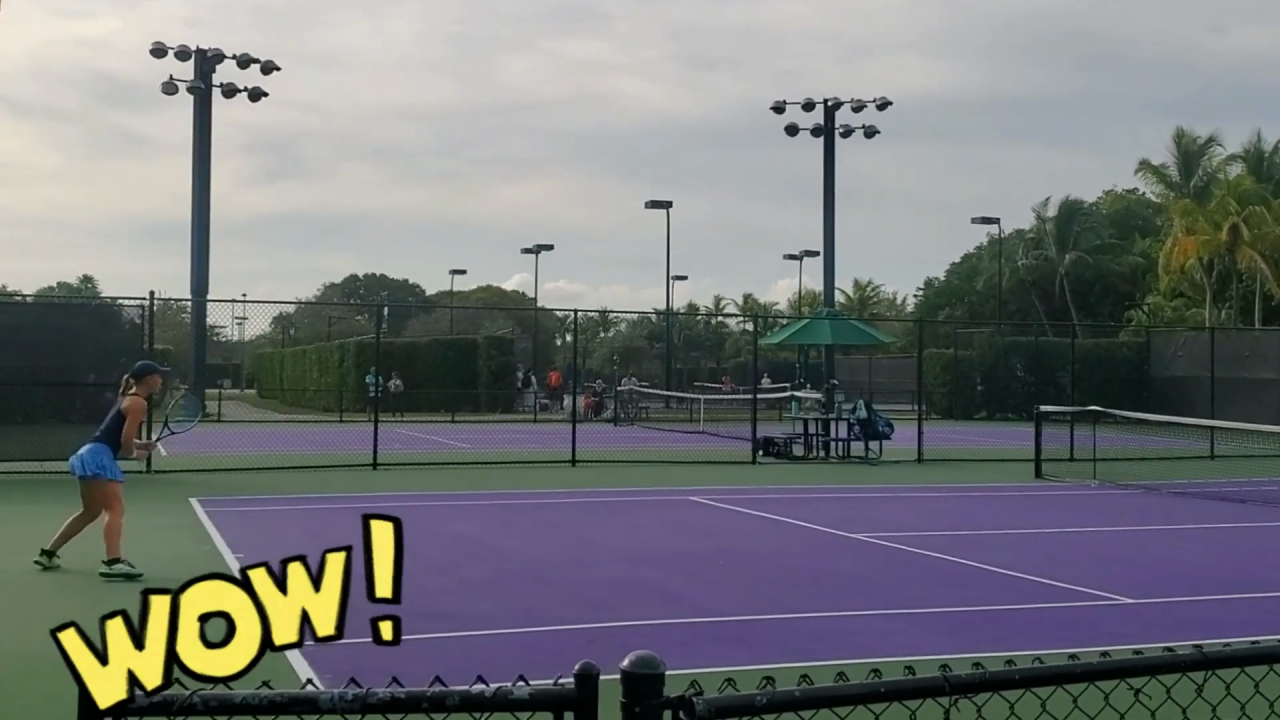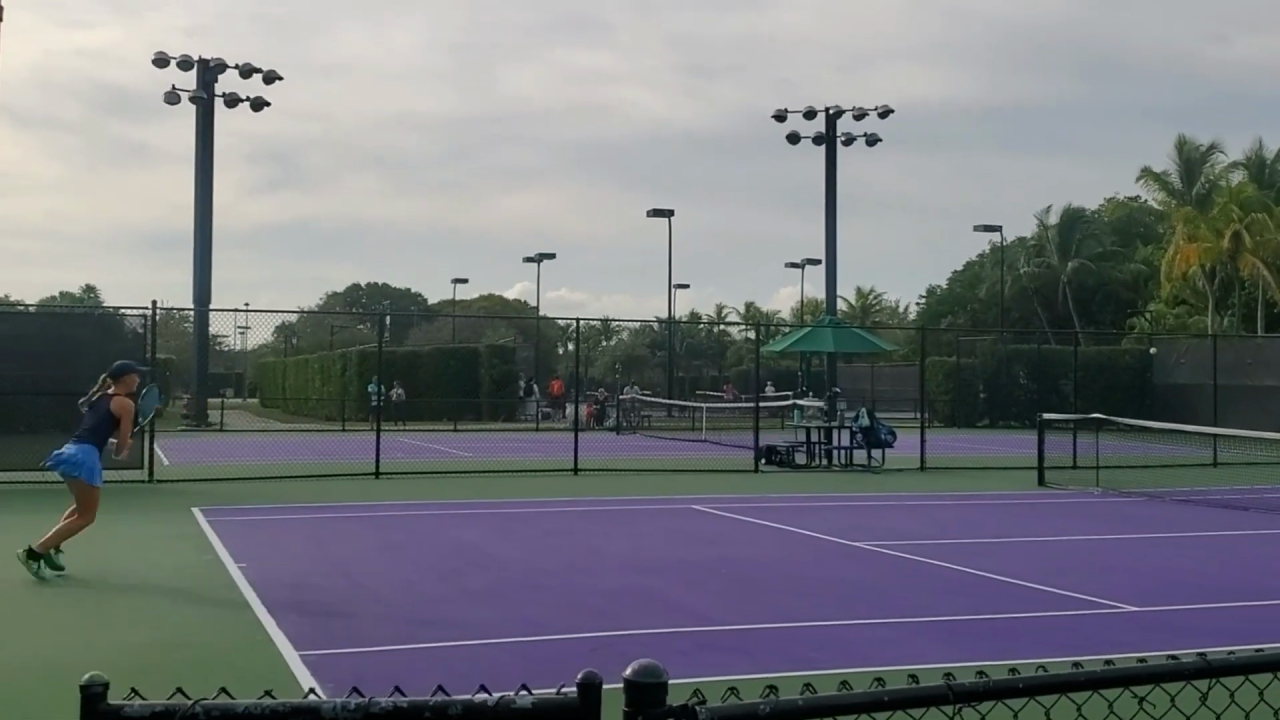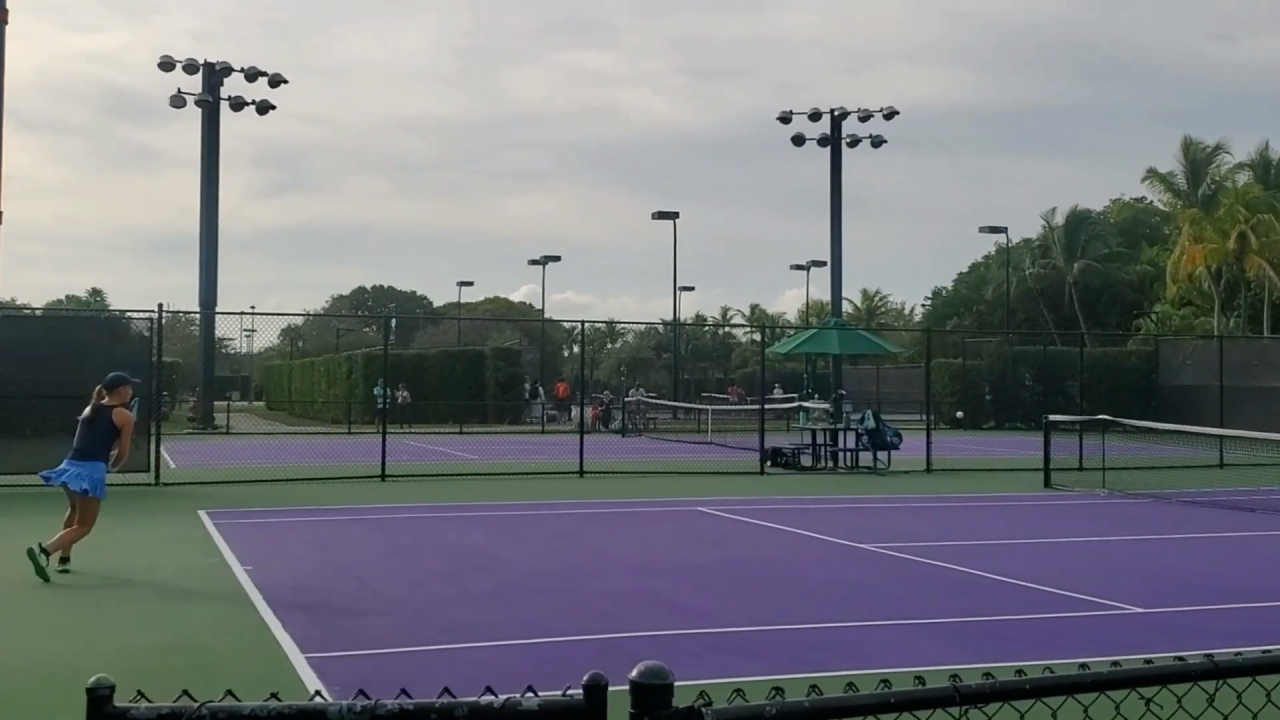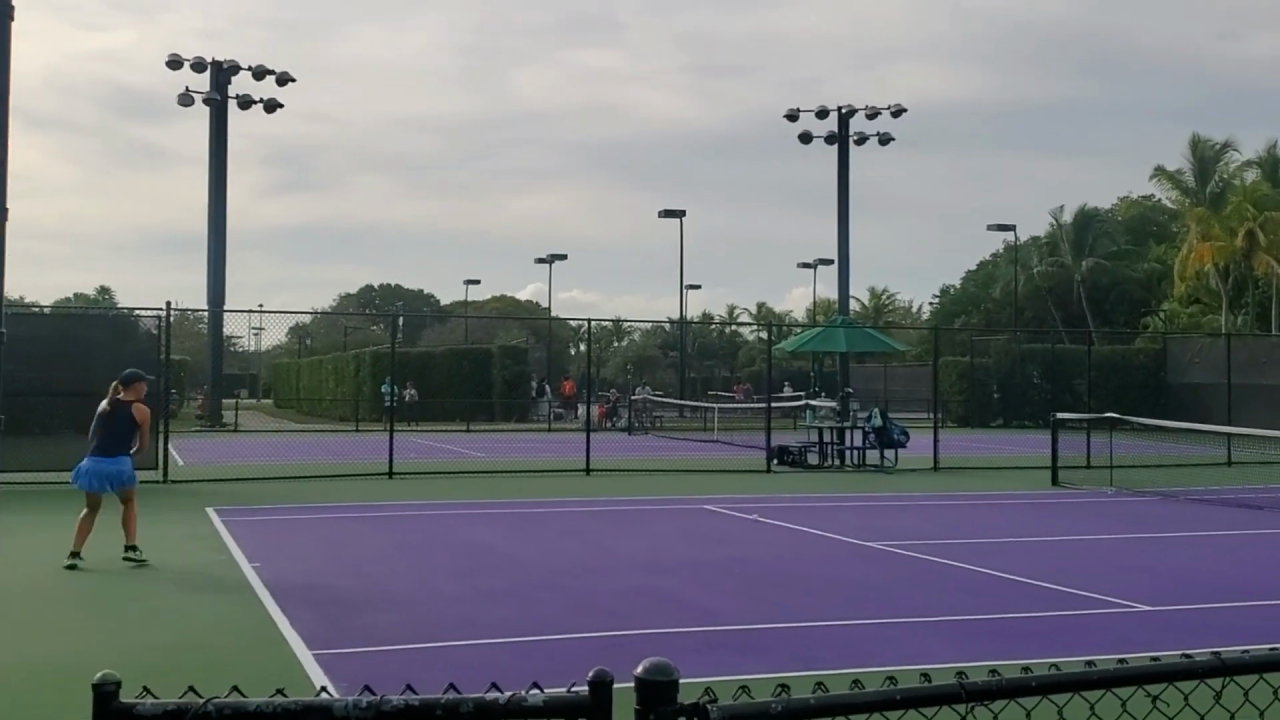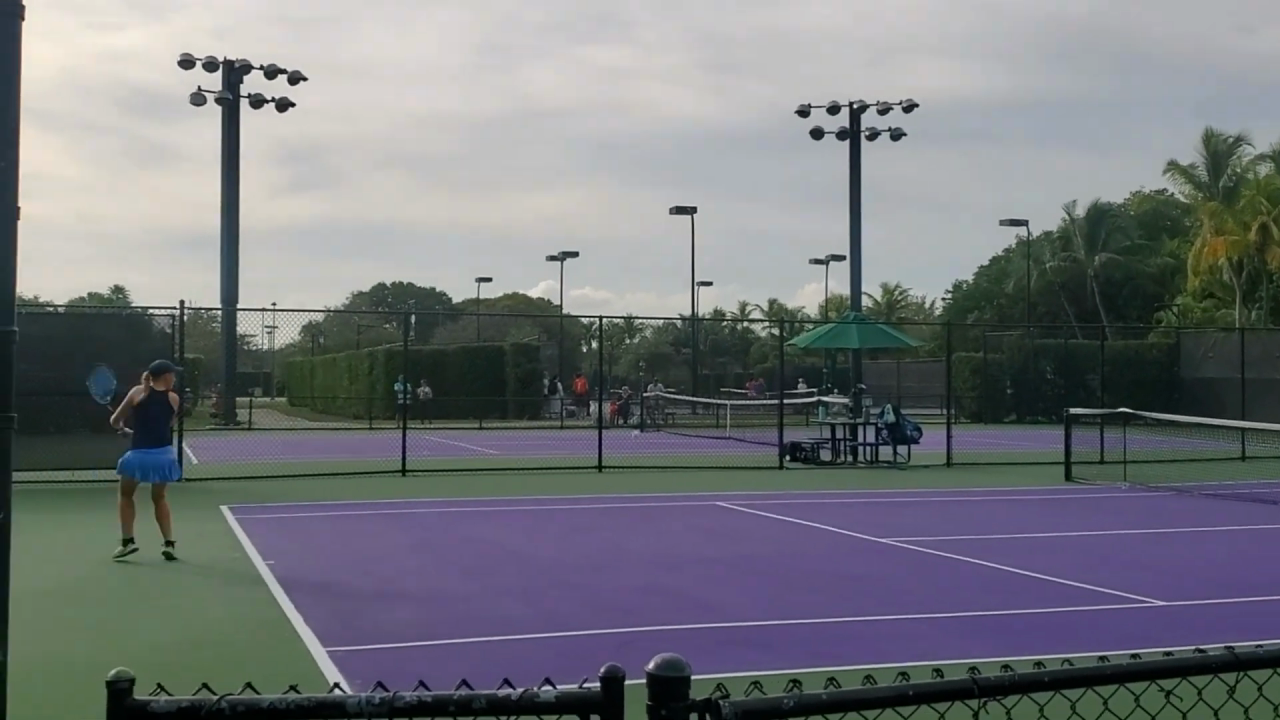
dt=0.2s
person 1, frame 1
left shoulder: (126, 398)
right shoulder: (138, 403)
right elbow: (126, 441)
left wrist: (140, 446)
right wrist: (135, 454)
left hip: (91, 455)
right hip: (98, 458)
left knee: (90, 511)
right knee: (115, 510)
left ankle: (48, 554)
right ankle: (113, 562)
person 1, frame 2
left shoulder: (98, 397)
right shoulder: (126, 404)
right elbow: (123, 442)
left wrist: (112, 443)
right wrist: (119, 452)
left hip: (72, 451)
right hip: (85, 457)
left knee: (82, 508)
right knee: (85, 516)
left ankle: (53, 550)
right ankle: (34, 552)
person 1, frame 3
left shoulder: (90, 409)
right shoulder: (125, 416)
right elbow: (122, 453)
right wrist: (112, 466)
left hip: (70, 466)
right hip: (92, 470)
left knee: (75, 513)
right knee: (82, 527)
left ankle: (63, 559)
right ankle: (43, 551)
person 1, frame 4
left shoulder: (105, 404)
right shoulder: (142, 411)
left elbow: (92, 437)
right elbow: (143, 446)
left hip: (93, 463)
right hip: (119, 465)
left knee: (91, 510)
right knee: (128, 502)
left ankle: (74, 555)
right ankle: (131, 548)
person 1, frame 5
left shoulder: (137, 392)
right shoulder: (174, 399)
left elbow: (114, 421)
left wrist: (122, 428)
left hip: (139, 455)
right hip: (164, 455)
left knee: (125, 496)
right knee: (159, 498)
left ankle: (128, 542)
right ankle: (169, 543)
